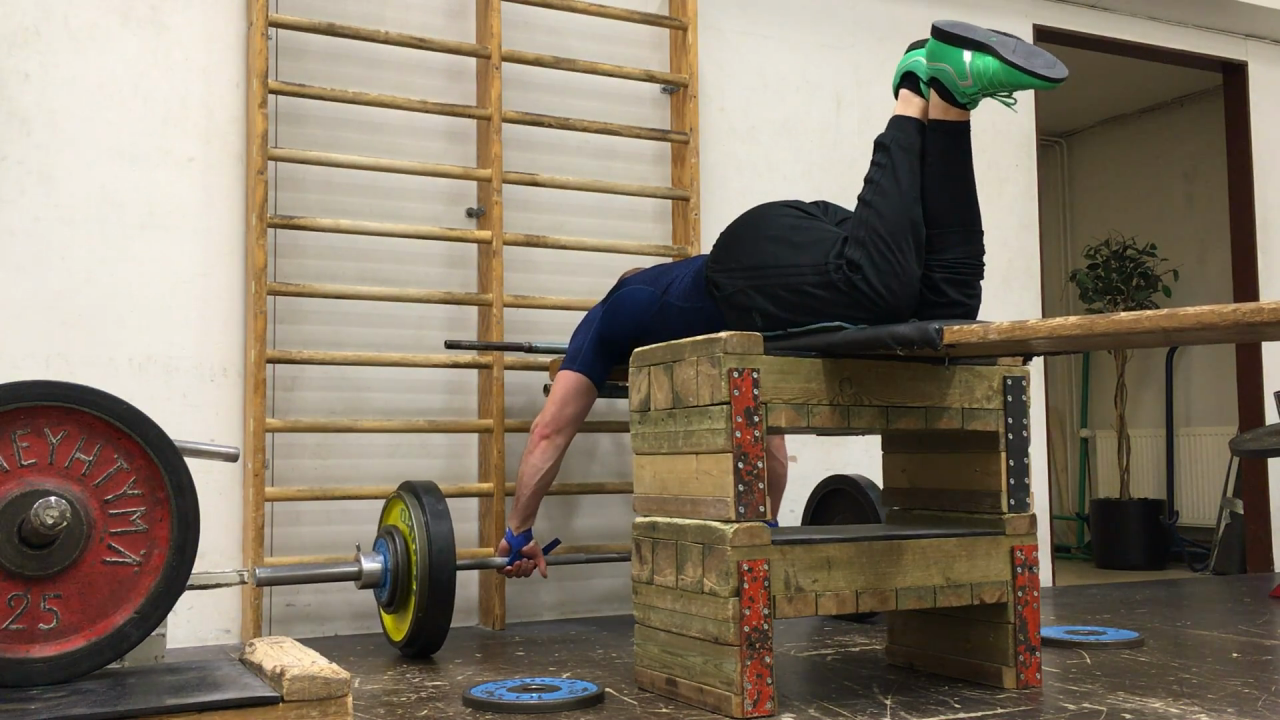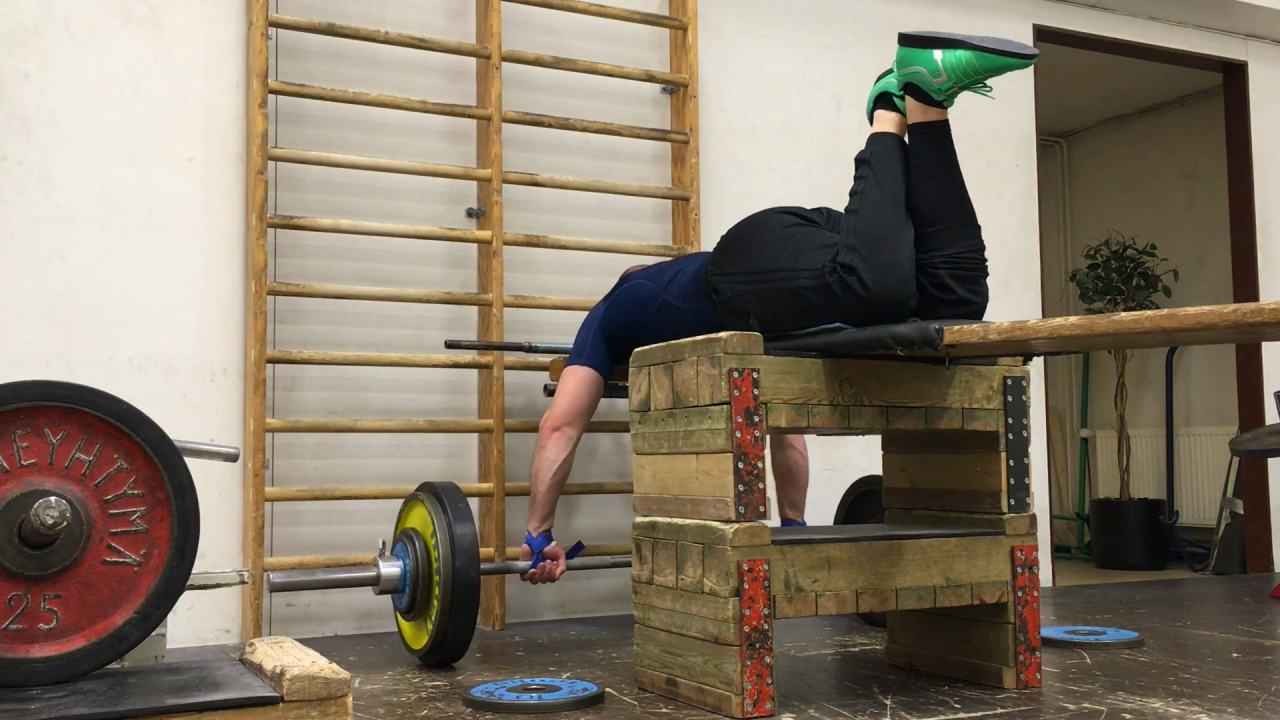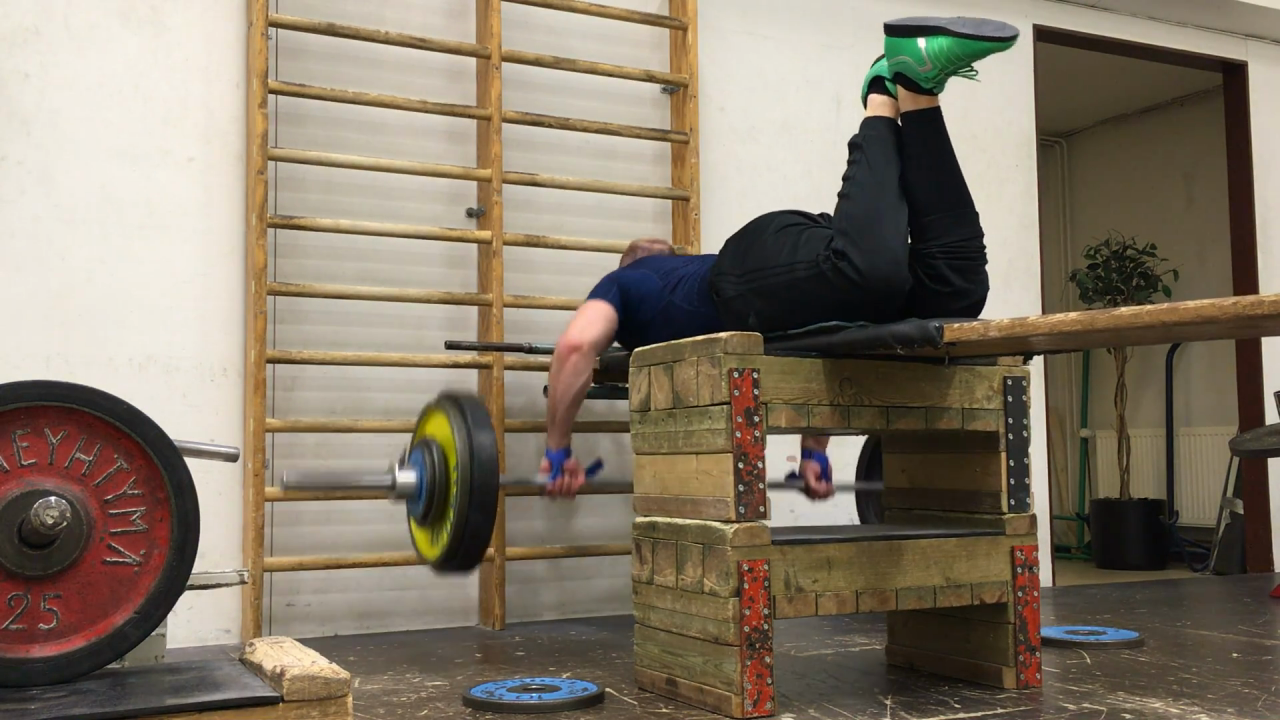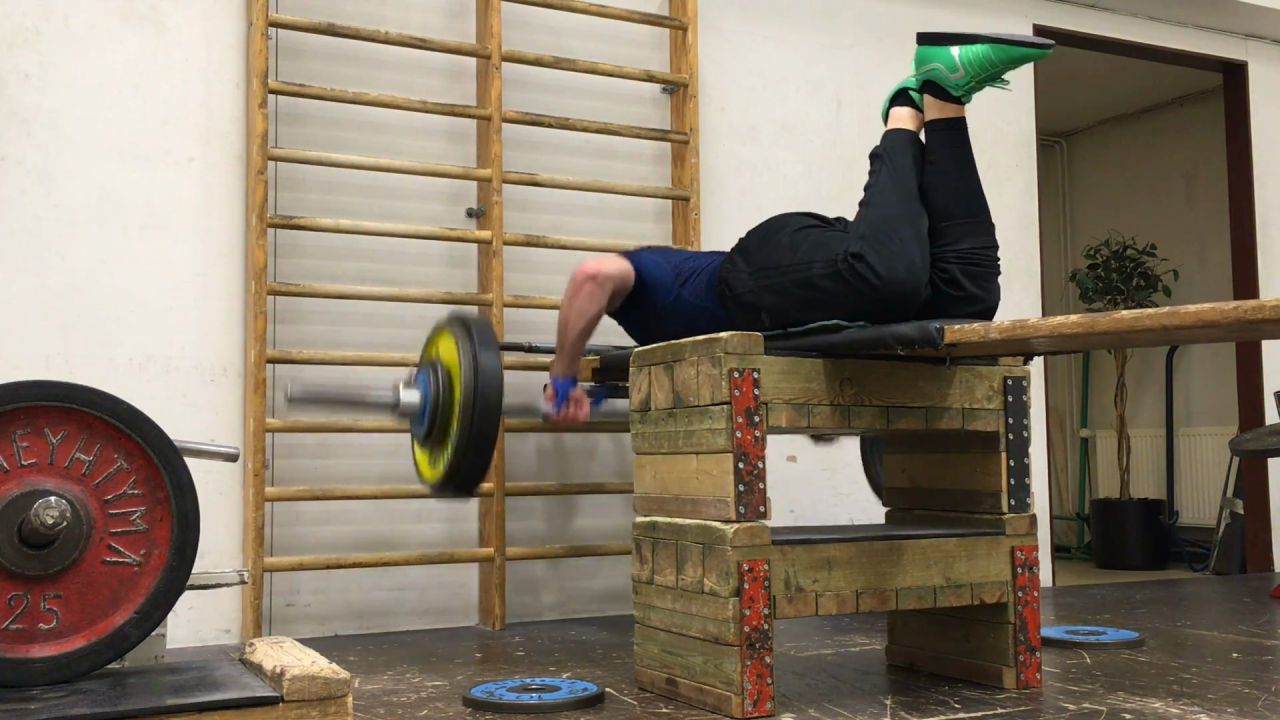
dt=0.5s
person 1, frame 1
left shoulder: (608, 319)
left elbow: (550, 430)
right elbow: (767, 429)
left wrist: (520, 533)
right wrist: (766, 525)
left hip: (755, 262)
right hip: (805, 236)
left knee: (879, 287)
right knee: (947, 305)
left ankle: (915, 97)
right ankle: (945, 95)
person 1, frame 2
left shoulder: (611, 318)
right shoulder: (693, 328)
left elbow: (561, 425)
right elbow: (784, 426)
left wrist: (539, 534)
right wrist: (793, 524)
left hip: (756, 266)
left knee: (877, 285)
right knee: (956, 299)
left ankle: (889, 116)
right ankle: (922, 99)
person 1, frame 3
left shoulder: (621, 286)
left elbow: (575, 346)
left wrist: (558, 453)
right wrist: (814, 452)
left hip: (756, 276)
left knee: (870, 270)
right knee: (958, 287)
left ankle: (882, 100)
right ankle: (913, 89)
person 1, frame 4
left shoulder: (635, 273)
left elbow: (595, 274)
left wrist: (563, 380)
left hip: (776, 269)
left knee: (887, 280)
right knee: (968, 296)
left ankle: (906, 112)
